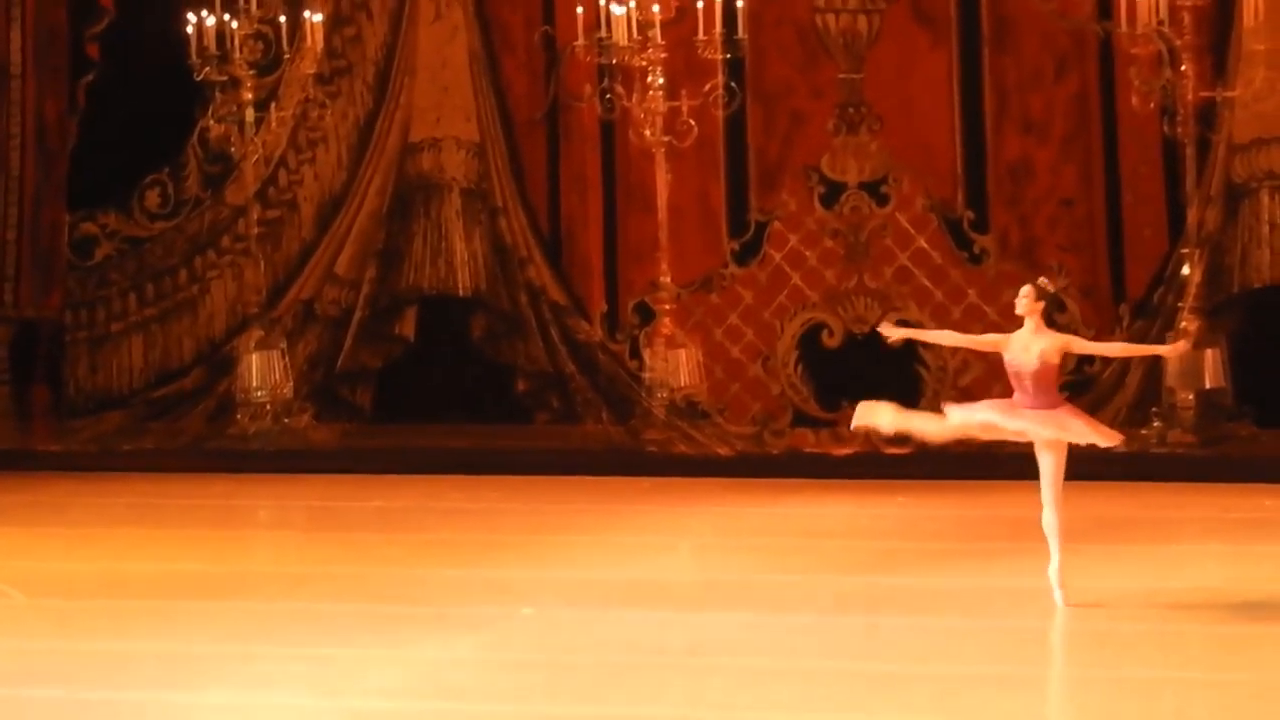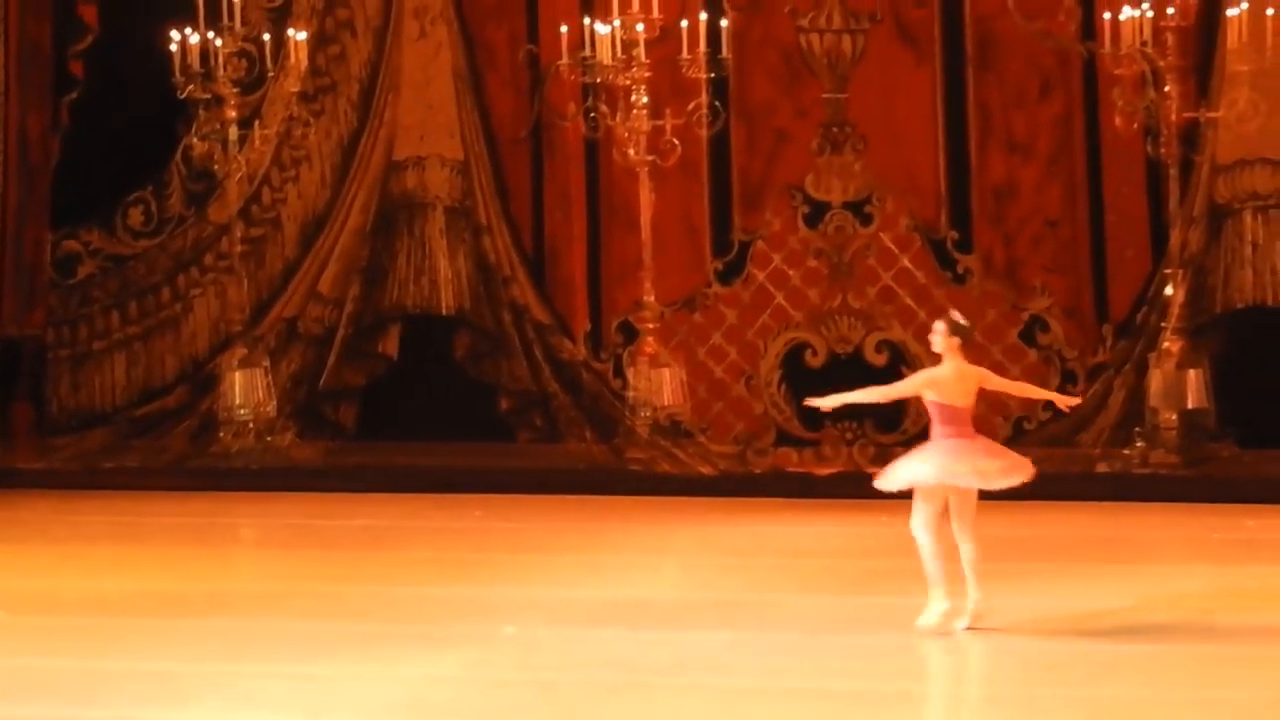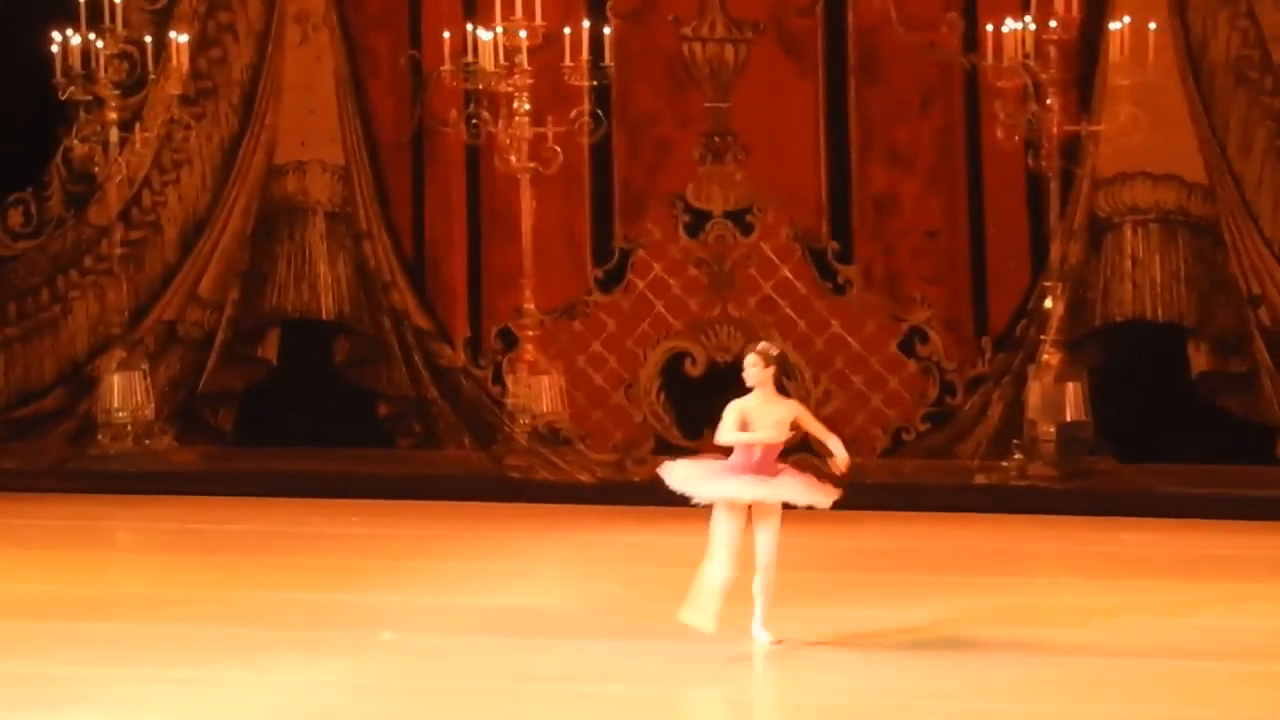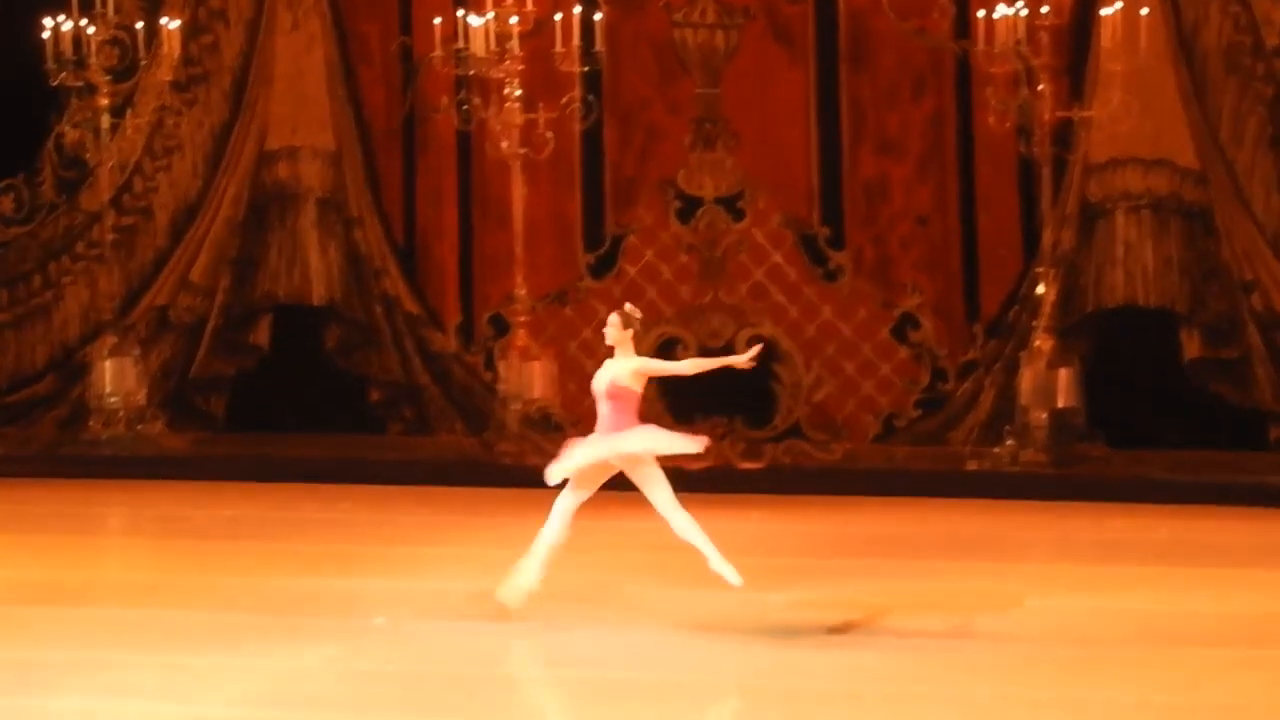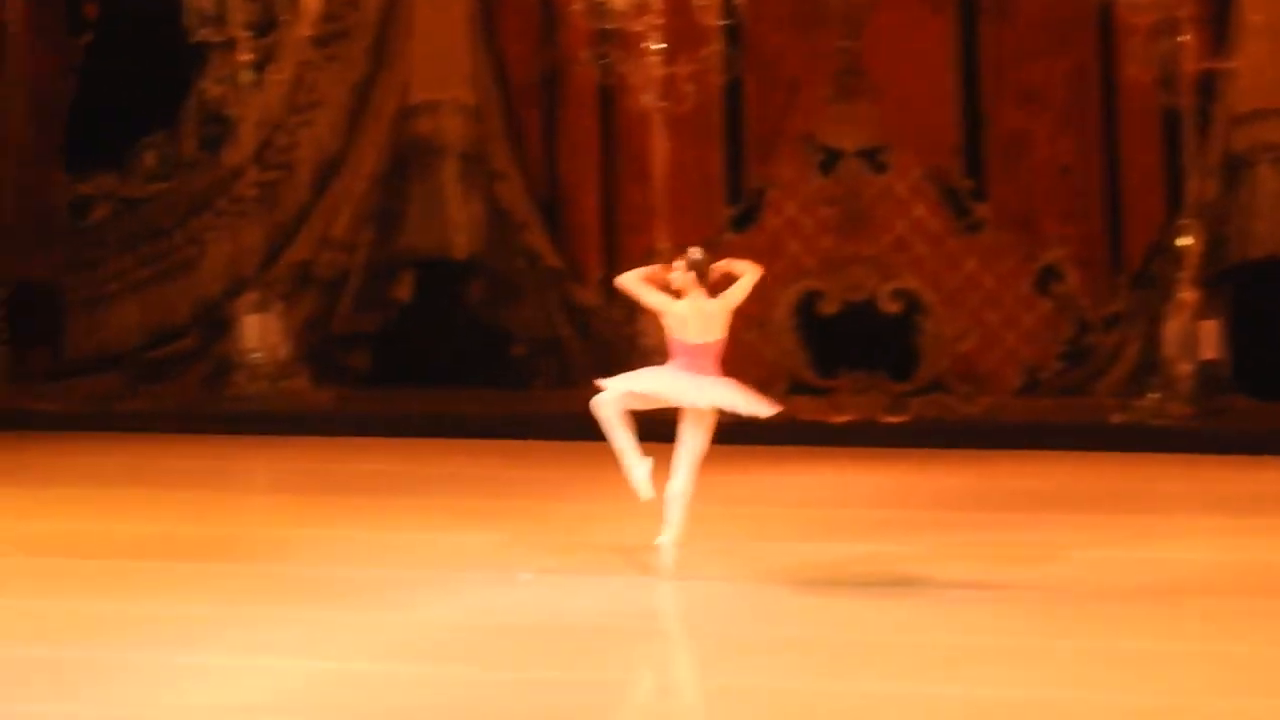
dt=0.5s
person 1, frame 1
left shoulder: (1058, 341)
right shoulder: (1004, 341)
left elbow: (1107, 347)
right elbow: (960, 339)
left wrist: (1158, 349)
right wrist: (907, 332)
left hip: (1052, 418)
right hip: (1016, 414)
left knee: (1051, 499)
right knee: (953, 426)
left ankle: (1056, 568)
right ankle: (893, 417)
person 1, frame 2
left shoulder: (931, 377)
right shoulder: (977, 374)
left elbow: (886, 391)
right elbow: (1020, 387)
left wrist: (835, 399)
right wrist: (1057, 396)
left hip: (945, 454)
right hip: (969, 452)
left knee: (922, 525)
right knee: (963, 529)
left ankle: (940, 596)
right ankle: (973, 599)
person 1, frame 3
left shoulder: (791, 407)
right shoulder: (738, 407)
left elbow: (827, 435)
right elbow: (722, 437)
left wrist: (839, 452)
right wrist: (767, 435)
left hip: (767, 486)
right hip: (733, 482)
left knee: (766, 560)
right knee: (724, 553)
left ankle: (759, 623)
right ankle: (702, 608)
person 1, frame 4
left shoulder: (637, 364)
right shoulder: (609, 365)
left elbow: (684, 366)
left wrist: (732, 360)
left hip: (633, 446)
right hip: (605, 447)
left knee: (669, 508)
right knee: (562, 510)
left ankle: (715, 558)
right ankle: (529, 573)
person 1, frame 5
left shoulder: (674, 308)
right shoulder: (722, 306)
left elbow: (625, 280)
right elbow: (755, 271)
left wrist: (655, 271)
right wrist: (723, 266)
left hip: (677, 383)
right hip: (707, 389)
left knee: (604, 403)
right knee: (686, 467)
left ankle: (636, 464)
right ankle: (671, 534)
